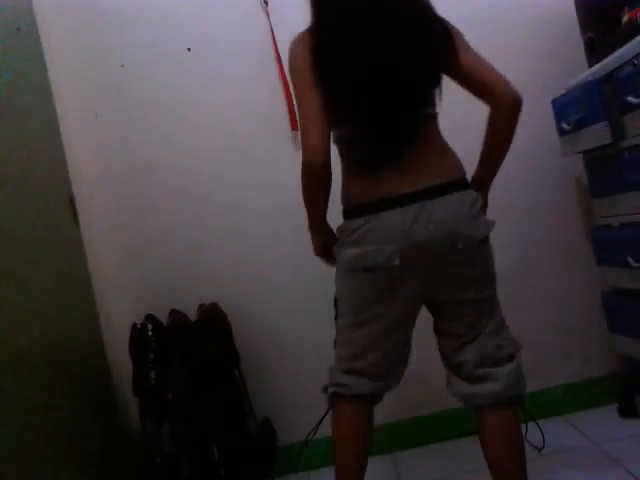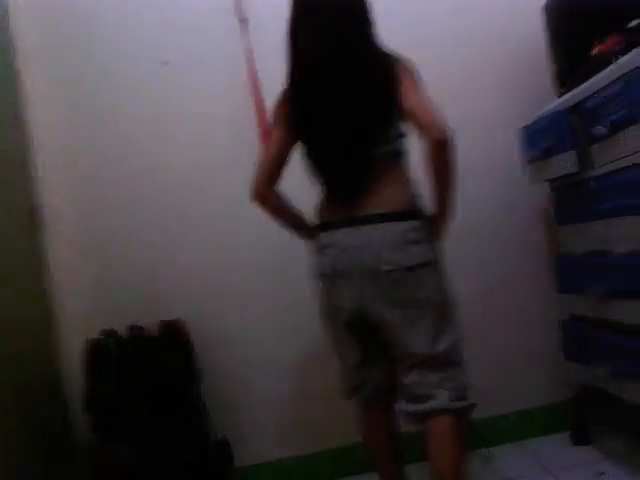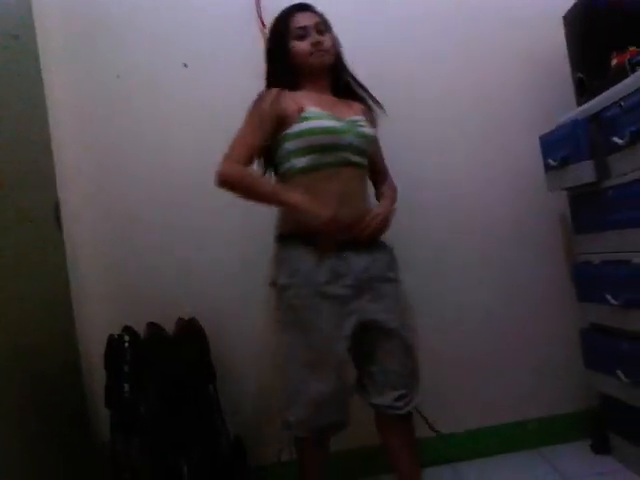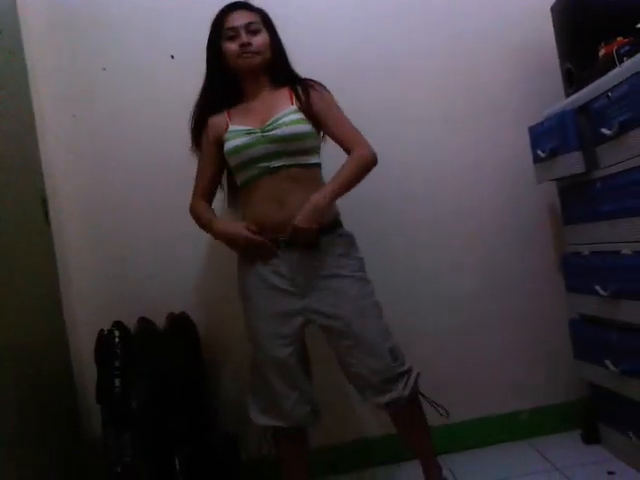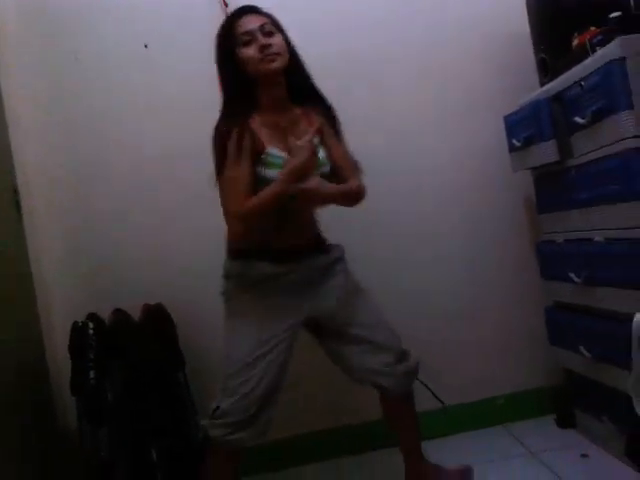
dt=0.7s
person 1, frame 1
left shoulder: (311, 46)
left elbow: (315, 158)
right elbow: (508, 101)
left wrist: (317, 227)
right wrist: (478, 187)
left hip: (374, 230)
right hip: (453, 213)
left knee: (355, 381)
right knee: (488, 369)
person 1, frame 2
left shoulder: (294, 97)
right shoulder: (389, 68)
left elbow: (263, 188)
right elbow: (436, 135)
right wrist: (441, 208)
left hip: (335, 252)
right hip: (397, 240)
left knee: (371, 388)
right knee: (436, 386)
person 1, frame 3
left shoulder: (360, 107)
right shoulder: (278, 101)
left elbow: (382, 176)
right elbow: (229, 172)
left wrist: (386, 203)
right wrist: (299, 204)
left hip: (370, 258)
right hip: (308, 263)
left knee: (394, 387)
right knee: (316, 396)
person 1, frame 4
left shoulder: (307, 93)
right shoulder: (218, 123)
left elbow: (363, 153)
right elbow: (199, 200)
left wrist: (320, 201)
right wrist: (222, 228)
left hip: (328, 251)
right hip: (264, 266)
left knee: (382, 368)
right knee: (280, 392)
person 1, frame 5
left shoulder: (316, 113)
right shoulder: (236, 129)
left elbow: (357, 187)
right elbow: (241, 219)
left wrist: (323, 192)
right wrist: (295, 171)
left hip: (321, 266)
right hip: (260, 279)
left knee: (391, 363)
right knee: (241, 404)
